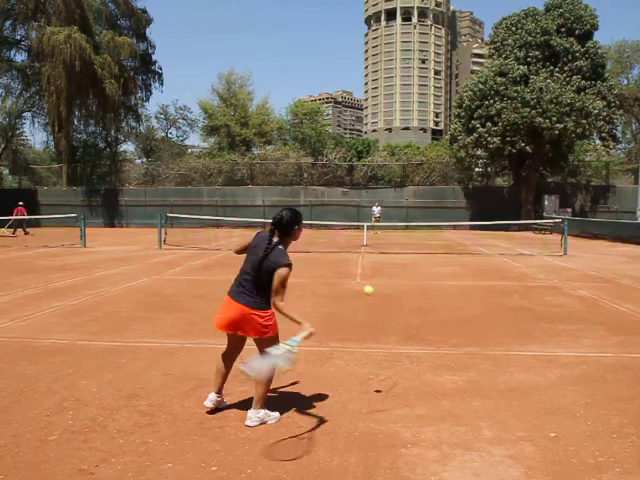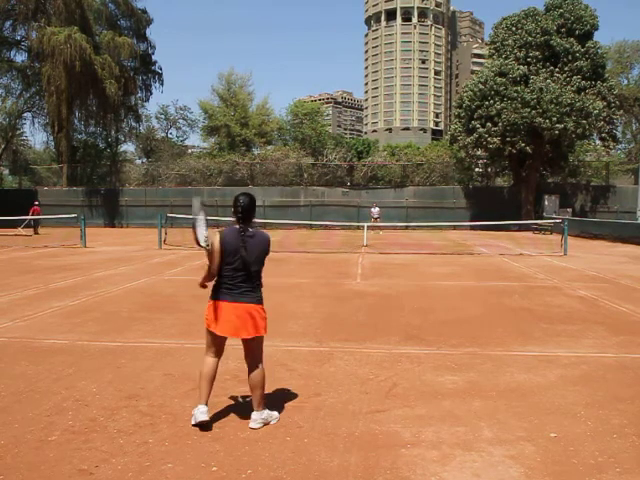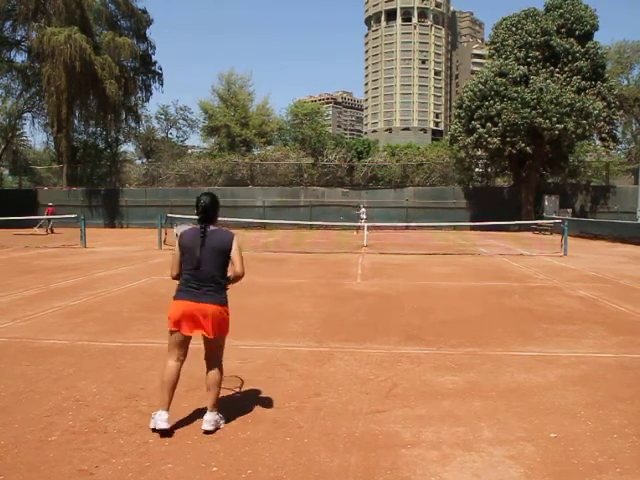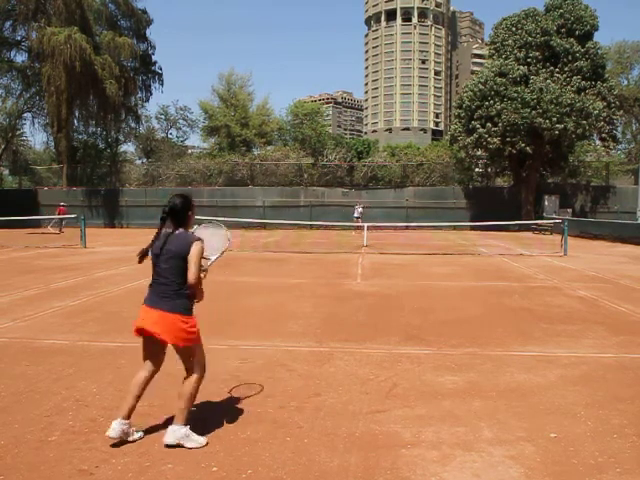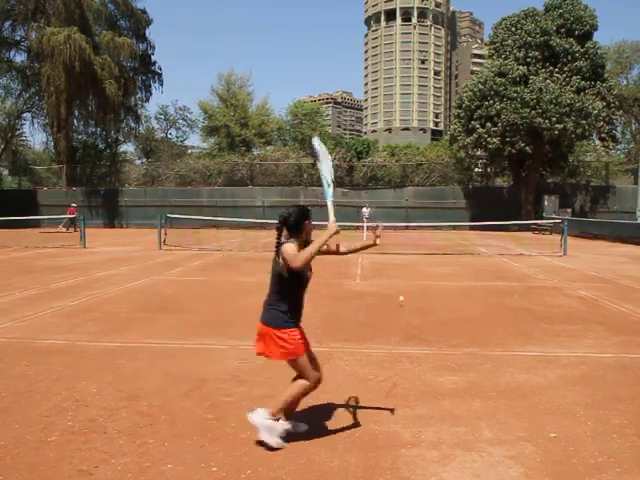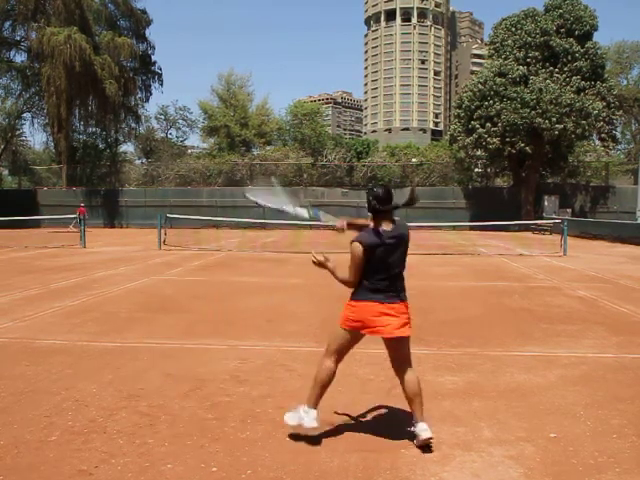
dt=0.7s
person 1, frame 1
left shoulder: (262, 237)
right shoulder: (283, 264)
left elbow: (238, 250)
right elbow: (277, 302)
right wrist: (301, 323)
left hip: (234, 302)
right hip: (256, 311)
left knee: (232, 350)
left ankle: (215, 396)
right ankle: (257, 412)
person 1, frame 2
left shoulder: (221, 237)
right shoulder: (264, 239)
left elbow: (211, 273)
left wrist: (205, 283)
left hip: (221, 304)
right hip: (250, 306)
left knee: (212, 355)
right knee: (255, 362)
left ankle: (202, 409)
right ankle: (259, 412)
person 1, frame 3
left shoulder: (184, 236)
right shoulder: (229, 238)
left elbow: (175, 273)
right elbow: (238, 272)
left hip: (183, 302)
right hip: (214, 305)
left knee: (174, 359)
right knee: (214, 362)
left ankle: (162, 414)
right ankle: (211, 415)
person 1, frame 4
left shoulder: (159, 240)
right shoulder: (194, 243)
right elbow: (193, 280)
right wrist: (199, 293)
left hip: (151, 311)
right hip: (176, 317)
left knee: (149, 368)
right knee: (195, 371)
left ankle: (121, 424)
right ankle: (177, 430)
person 1, frame 5
left shoulder: (303, 245)
right shoulder: (288, 247)
left elbow: (341, 250)
right elbow: (298, 264)
left wrist: (370, 243)
right wrist: (326, 236)
left hip: (286, 323)
right hip: (280, 326)
left knee: (308, 372)
right knee: (312, 377)
left ankle: (284, 422)
right ankle: (267, 416)
person 1, frame 6
left shoulder: (361, 241)
right shoulder: (402, 230)
left elbow: (350, 280)
right elbow: (376, 226)
left wrist: (327, 265)
right wrist: (354, 224)
left hip: (363, 307)
right hip: (396, 307)
left knee: (330, 357)
right knee: (404, 369)
left ankle: (308, 412)
right ankle: (421, 426)
